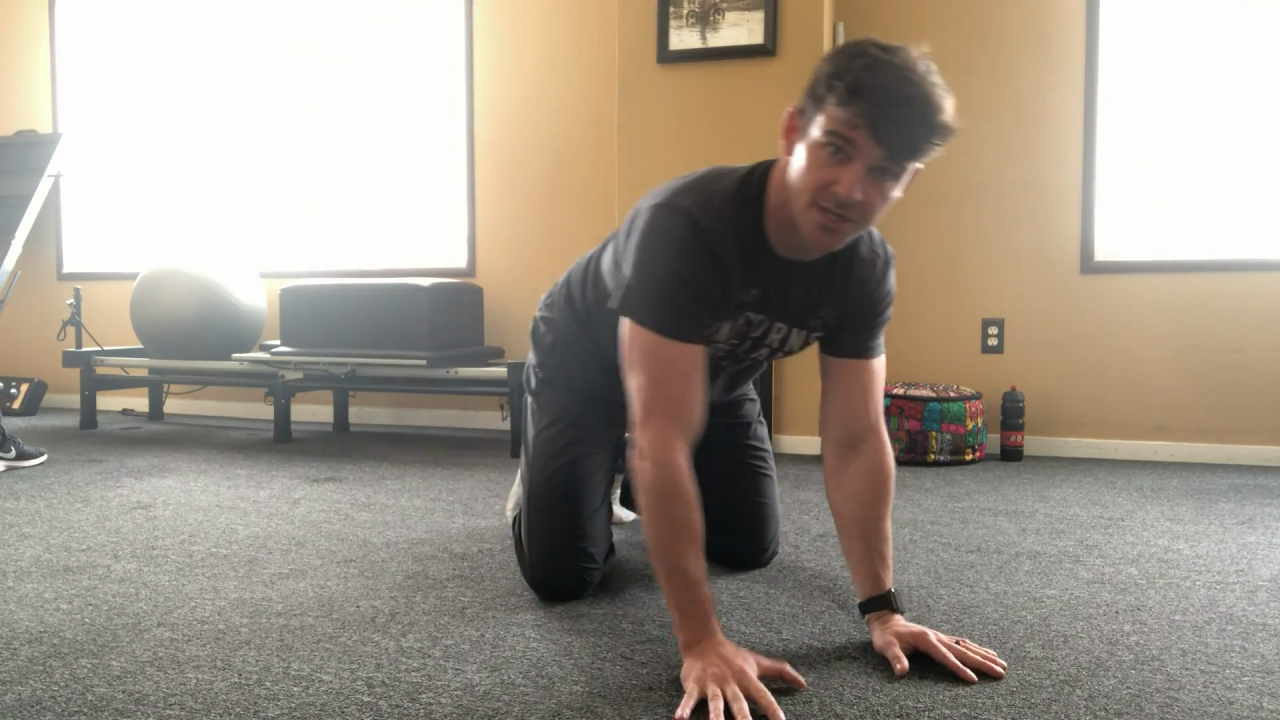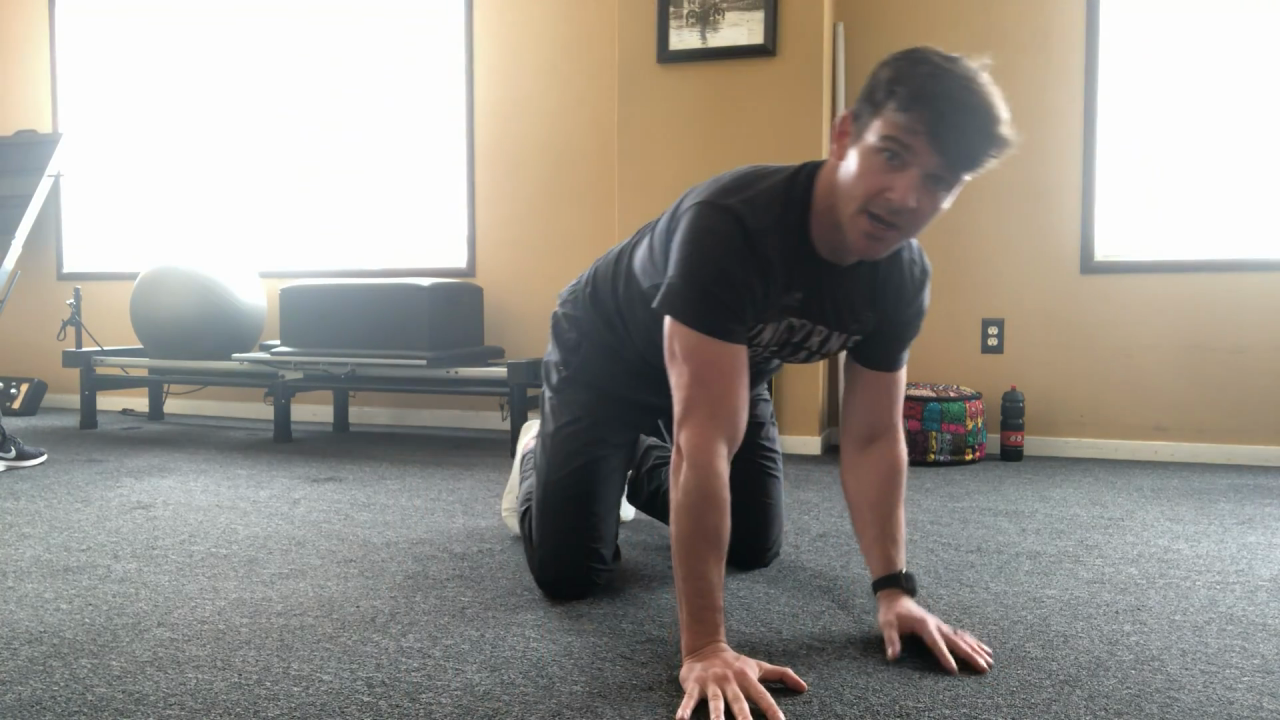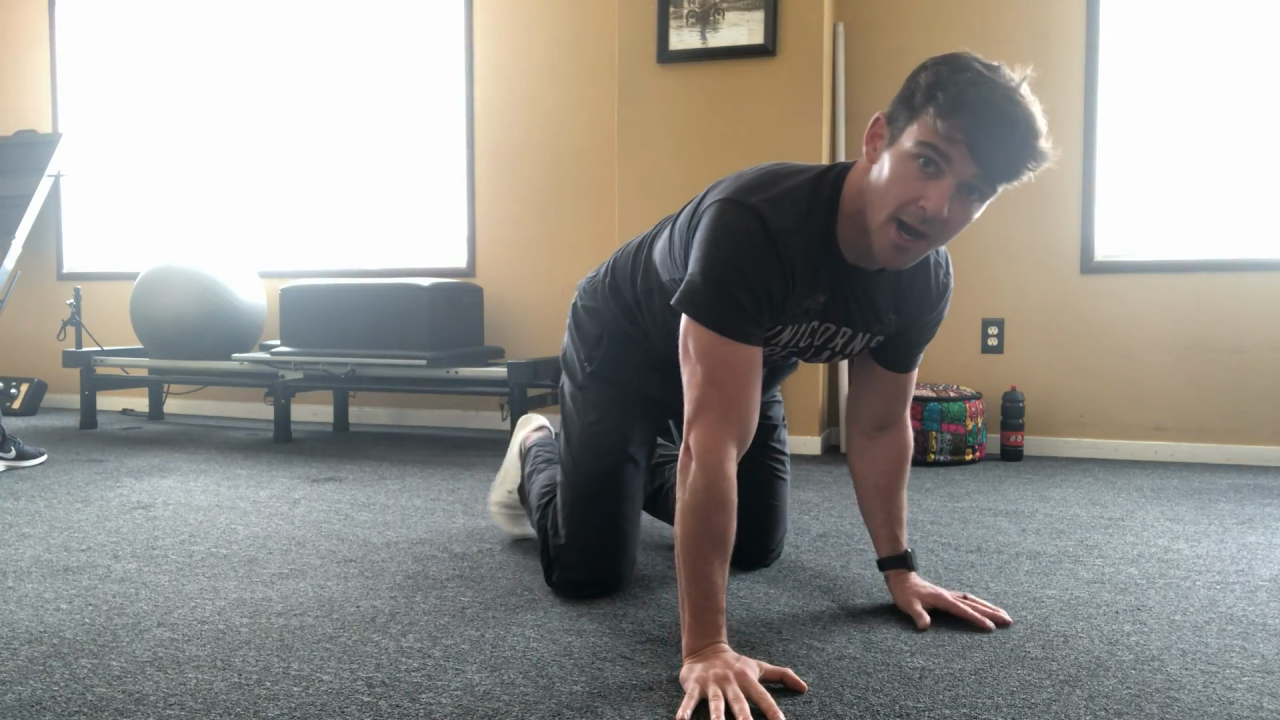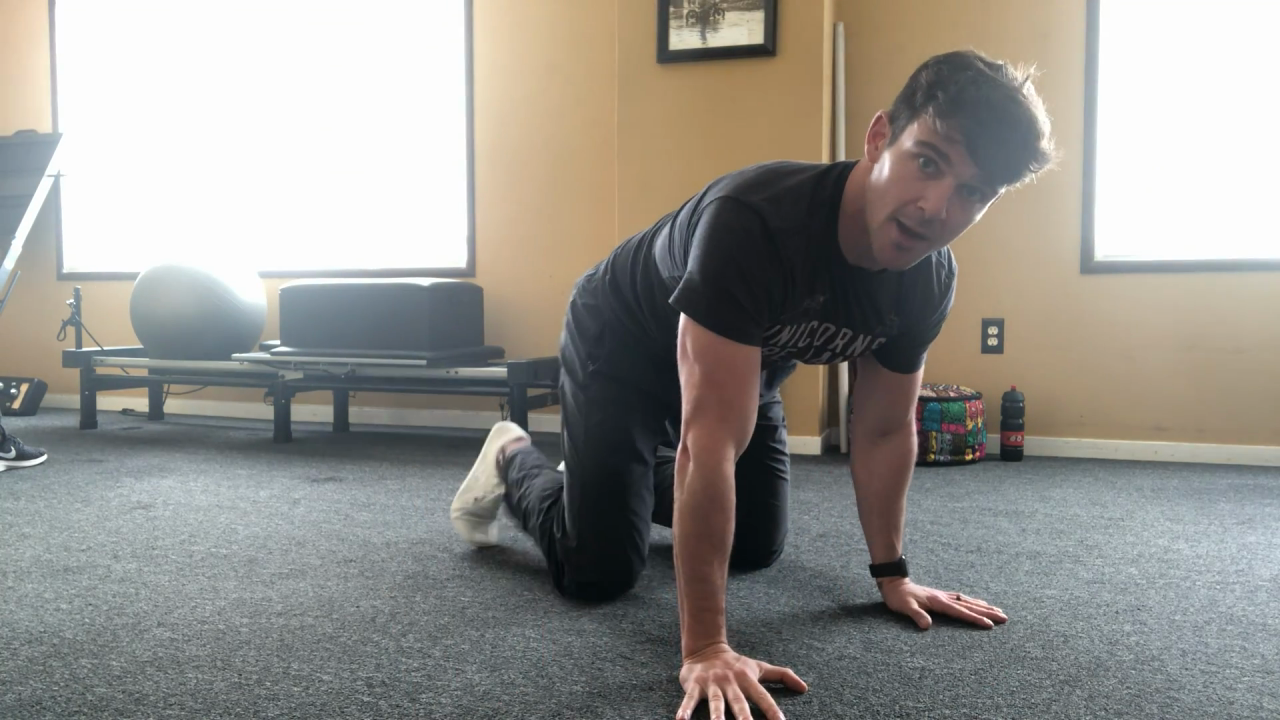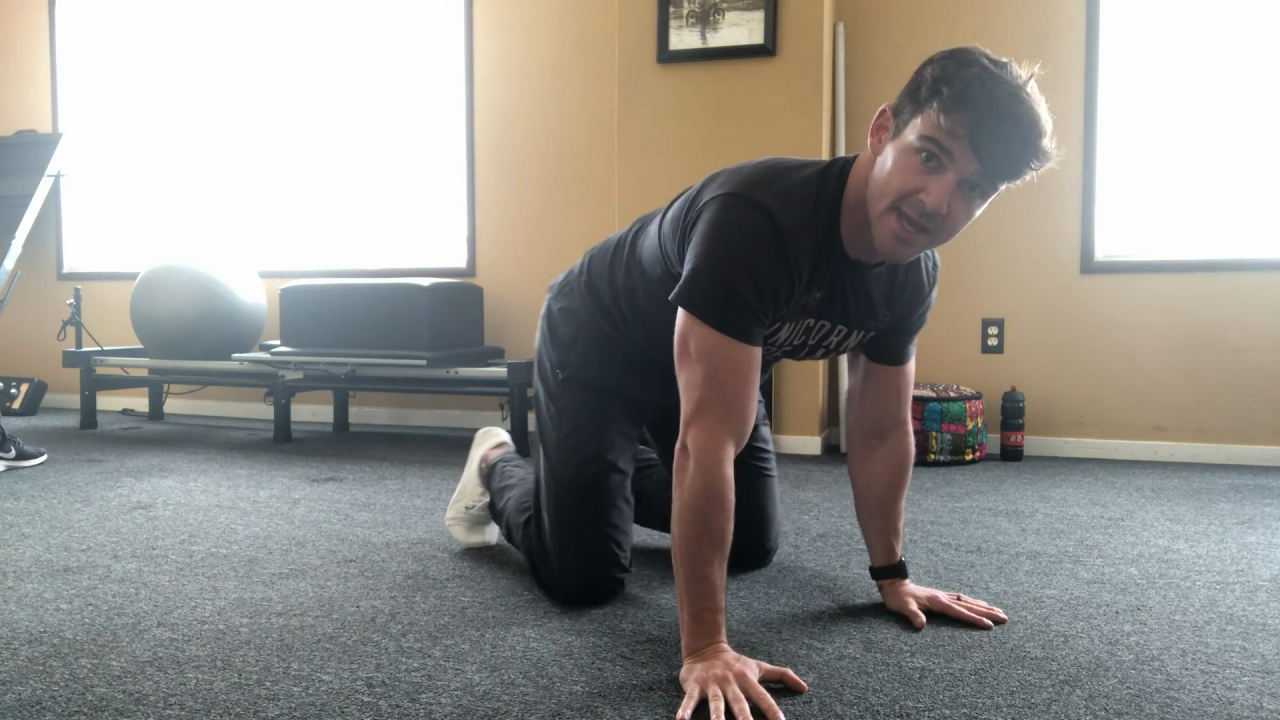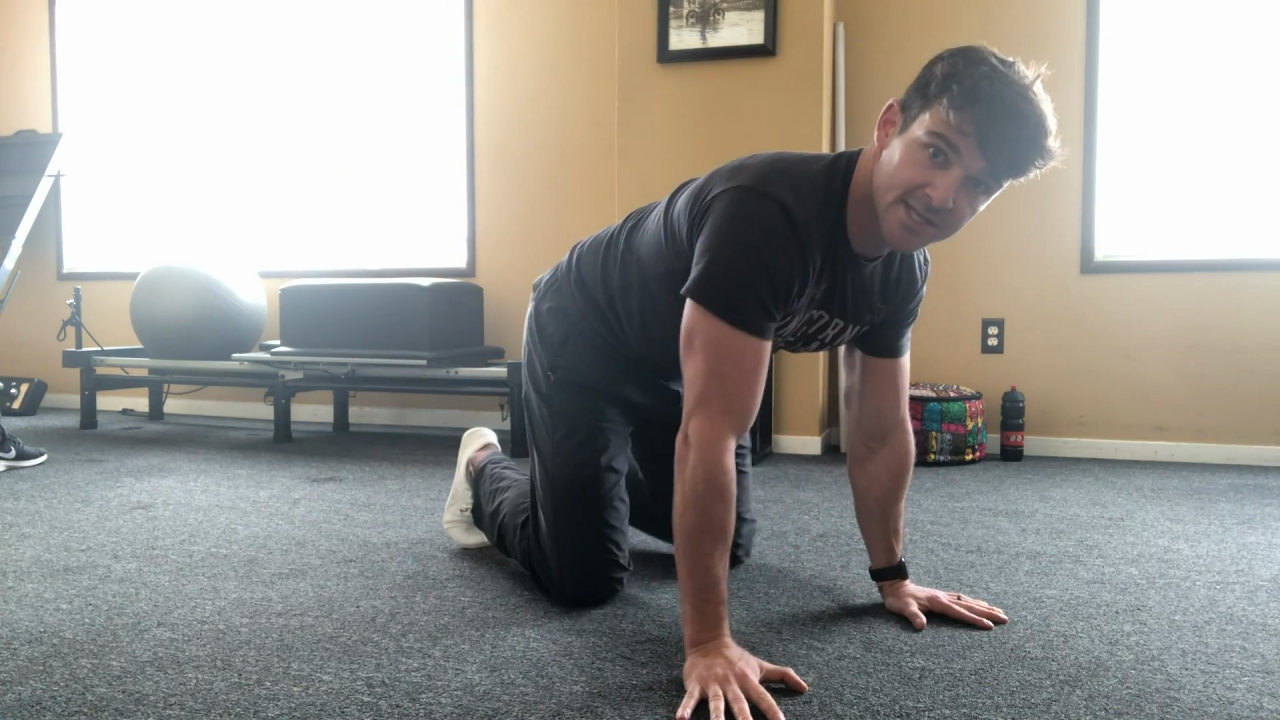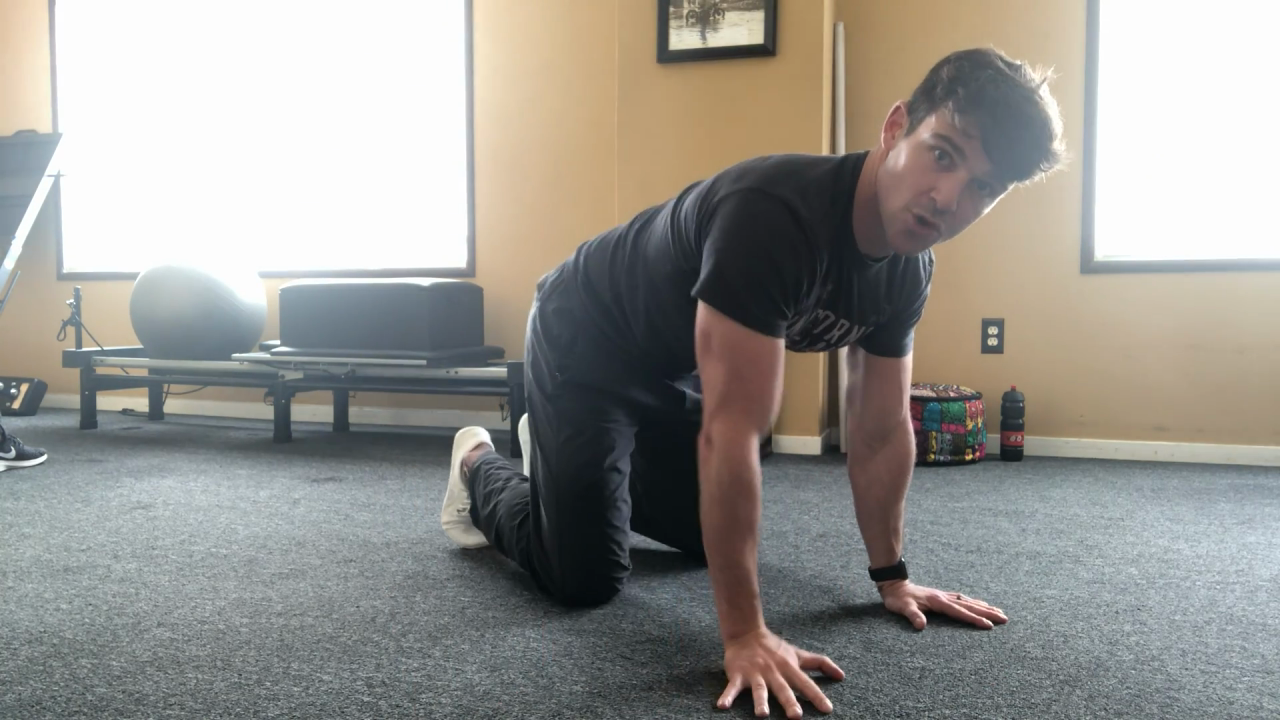
dt=0.2s
person 1, frame 1
left shoulder: (866, 269)
right shoulder: (687, 225)
left elbow: (857, 443)
right elbow: (663, 441)
left wrist: (882, 609)
right wrist: (701, 642)
left hip: (713, 376)
right hip: (584, 359)
left knee: (752, 547)
right knee: (562, 573)
left ankle: (629, 481)
right ankle: (539, 472)
person 1, frame 2
left shoulder: (904, 277)
right shoulder: (731, 224)
left elbow: (872, 440)
right elbow: (706, 441)
left wrist: (893, 587)
right wrist: (704, 648)
left hip: (730, 371)
right hip: (604, 357)
left knee: (756, 549)
right knee: (570, 573)
left ankle: (641, 471)
right ankle: (536, 460)
person 1, frame 3
left shoulder: (926, 280)
right shoulder: (754, 222)
left elbow: (880, 427)
right elbow: (714, 441)
left wrist: (897, 566)
right wrist: (706, 649)
left hip: (744, 367)
right hip: (621, 346)
left knee: (757, 549)
right knee: (590, 570)
left ankle: (644, 472)
right ankle: (540, 452)
person 1, frame 4
left shoulder: (929, 280)
right shoulder: (755, 222)
left elbow: (884, 432)
right elbow: (711, 444)
left wrist: (891, 573)
right wrist: (705, 649)
left hip: (745, 367)
right hip: (621, 346)
left knee: (757, 550)
right knee: (600, 572)
left ankle: (645, 476)
right ankle: (515, 462)
person 1, frame 5
left shoulder: (912, 274)
right shoulder: (757, 219)
left elbow: (880, 434)
right elbow: (710, 442)
left wrist: (891, 575)
right wrist: (706, 649)
left hip: (719, 358)
right hip: (596, 346)
left knee: (753, 548)
right knee: (586, 577)
left ankle: (628, 473)
right ankle: (498, 469)
person 1, frame 6
left shoulder: (901, 268)
right shoulder: (767, 212)
left elbow: (879, 434)
right elbow: (711, 434)
left wrist: (891, 576)
right wrist: (708, 645)
left hip: (681, 356)
right hip: (582, 340)
left knee: (729, 545)
right knee: (585, 578)
left ankle: (609, 470)
right ankle: (486, 471)
person 1, frame 7
left shoulder: (906, 268)
right shoulder: (774, 215)
left elbow: (880, 432)
right elbow: (731, 436)
left wrist: (890, 576)
right wrist: (747, 638)
left hip: (678, 361)
right hip: (584, 339)
left knee: (715, 534)
right knee: (587, 578)
left ankle: (582, 459)
right ankle: (480, 470)
